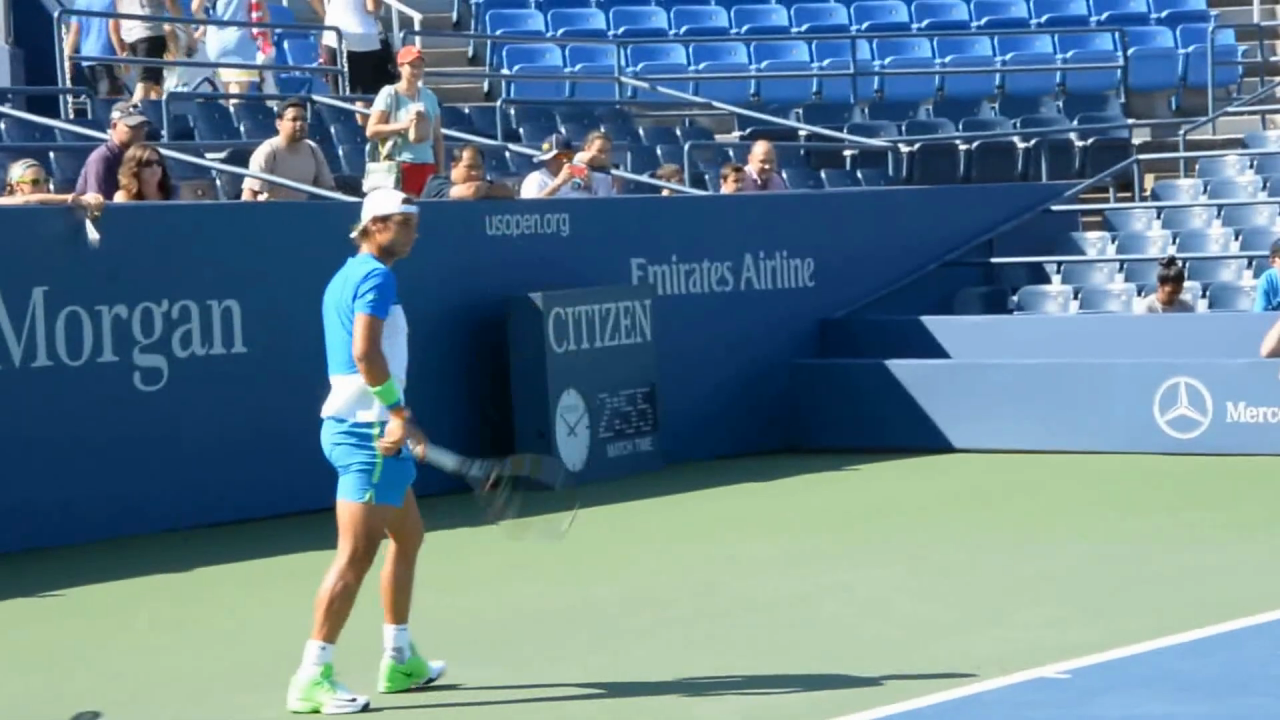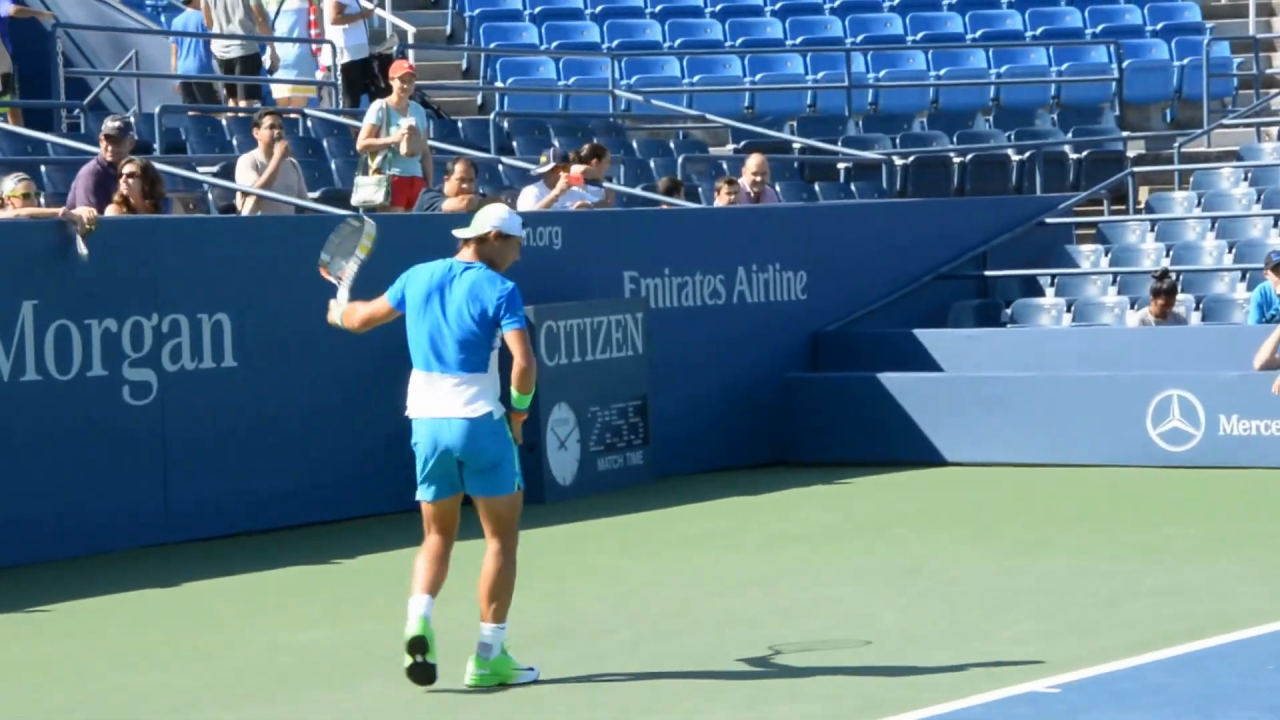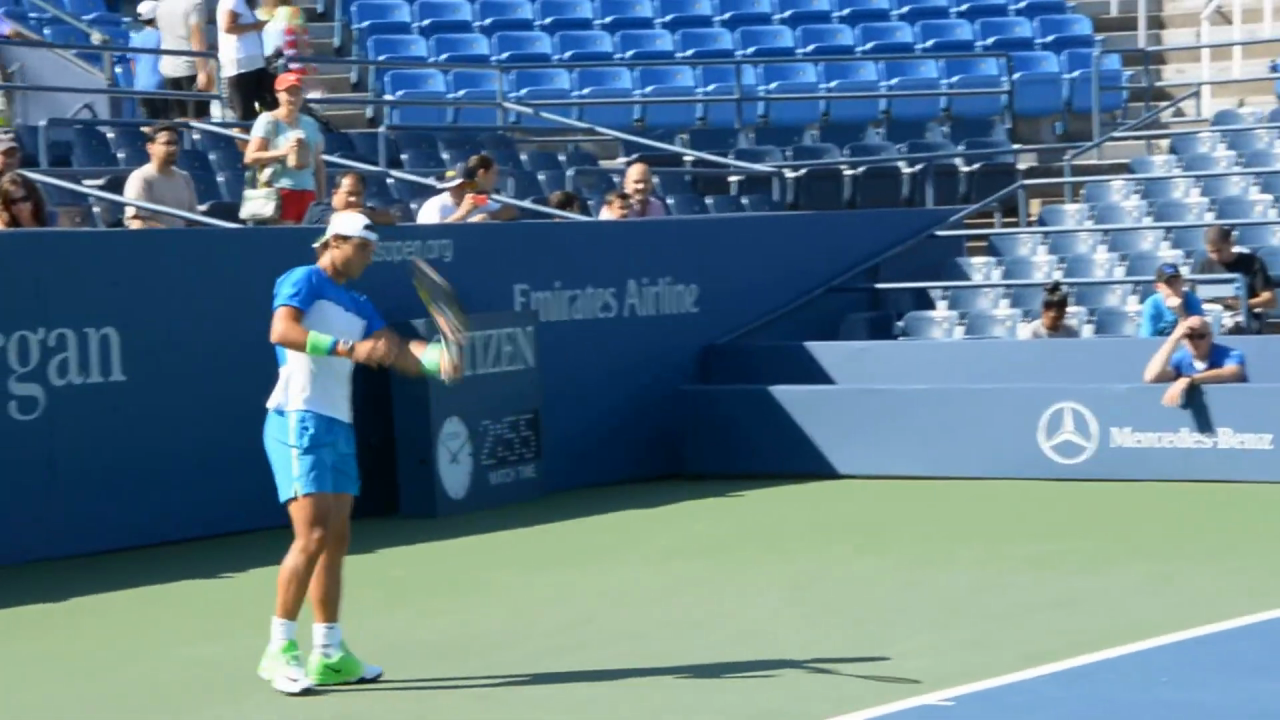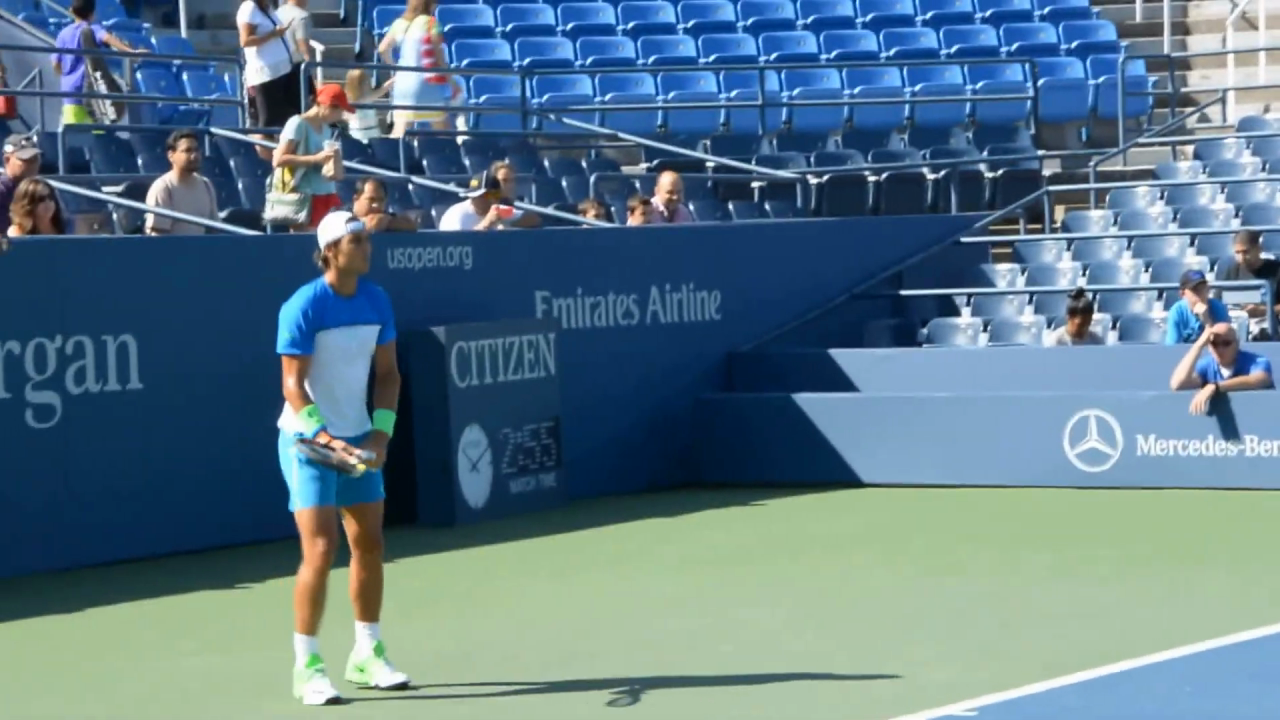
dt=1s
person 1, frame 1
left shoulder: (349, 276)
right shoulder: (376, 275)
right elbow: (366, 351)
left wrist: (395, 416)
right wrist: (397, 410)
left hip: (359, 426)
right hip: (366, 431)
left knee: (408, 536)
right knee: (355, 556)
left ankle: (400, 659)
person 1, frame 2
left shoulder: (417, 278)
right shoulder: (500, 289)
left elbow: (360, 319)
right elbow: (524, 362)
left wrist: (337, 311)
right wrist: (519, 408)
left hip: (427, 424)
right hip: (480, 424)
left knee: (438, 539)
right knee: (501, 541)
left ankle: (418, 619)
right ankle: (489, 658)
person 1, frame 3
left shoulder: (359, 304)
right shoulder: (300, 281)
left elbow: (399, 350)
right elbow: (282, 332)
left wrist: (439, 358)
right wrist: (348, 348)
left hip: (335, 428)
right hip: (298, 423)
left knee: (335, 542)
right knee: (313, 537)
left ankle: (330, 655)
right ankle: (279, 652)
person 1, frame 4
left shoulder: (377, 300)
right shoulder: (303, 305)
left elbow: (387, 371)
right elbow: (292, 385)
left wrist: (381, 432)
right wrist: (326, 439)
left hip: (355, 440)
right hip: (307, 441)
left knee: (370, 547)
right knee: (320, 550)
left ankle: (368, 655)
right ankle: (307, 665)
